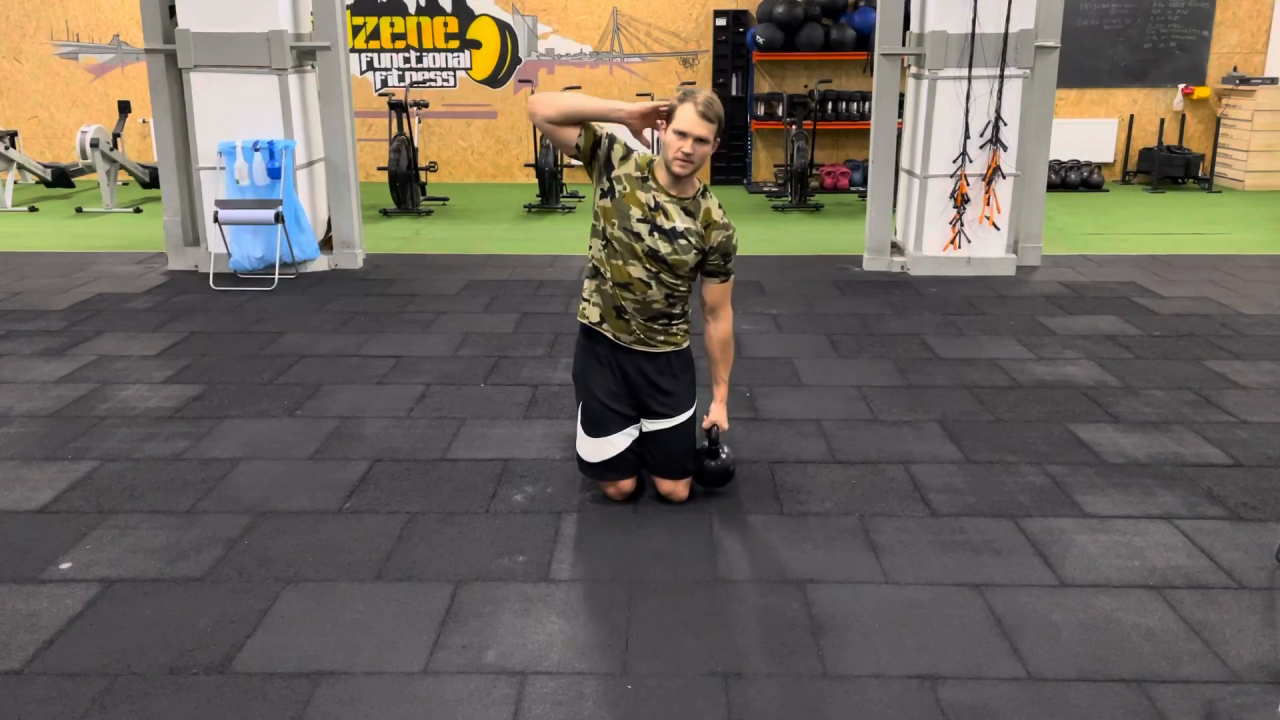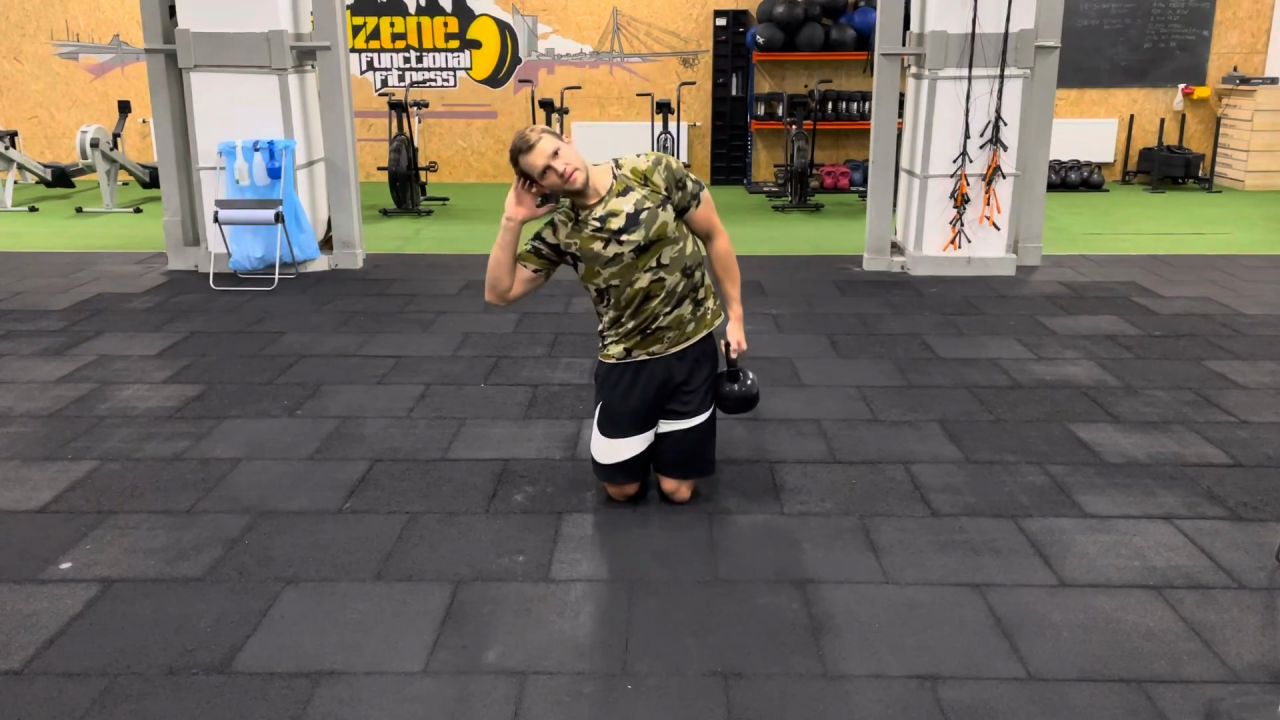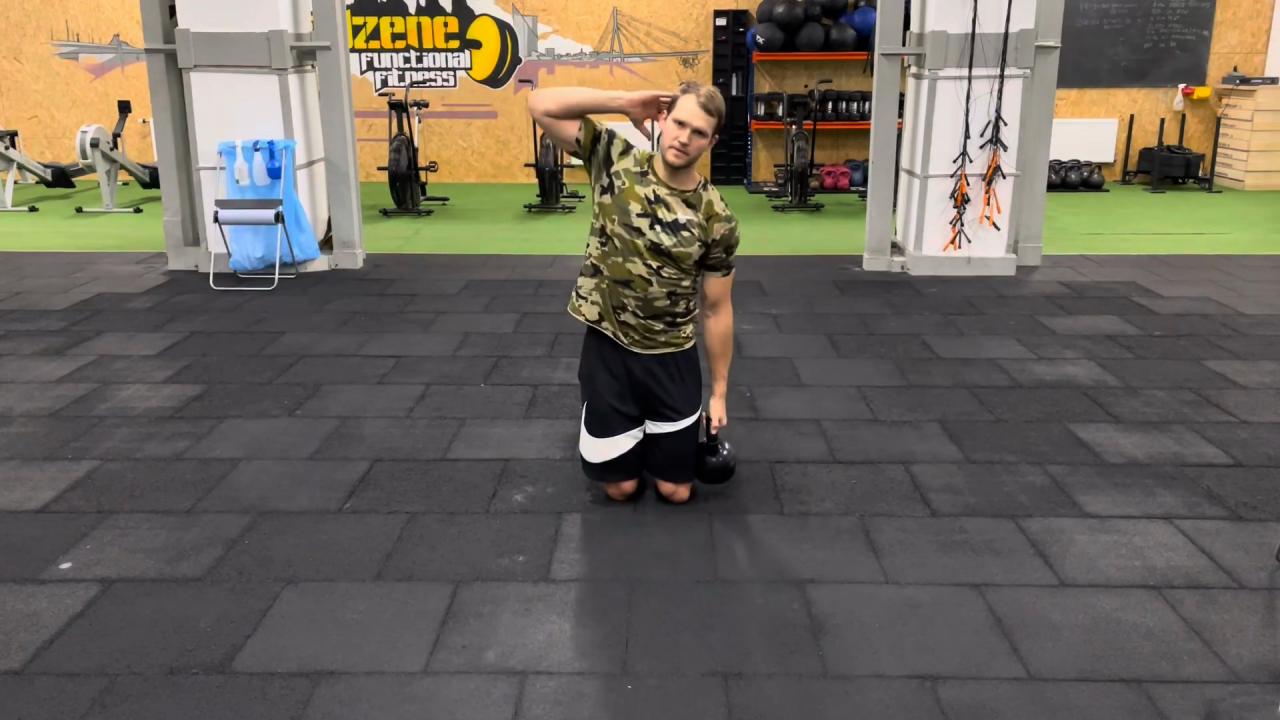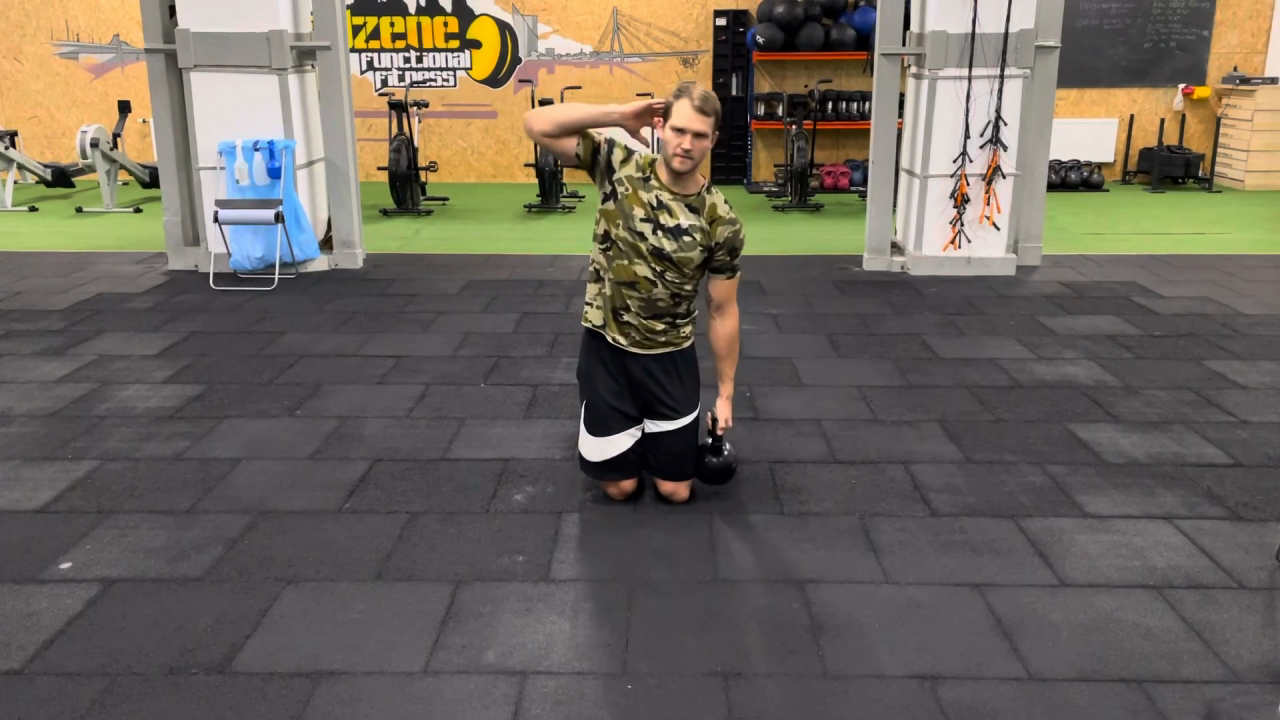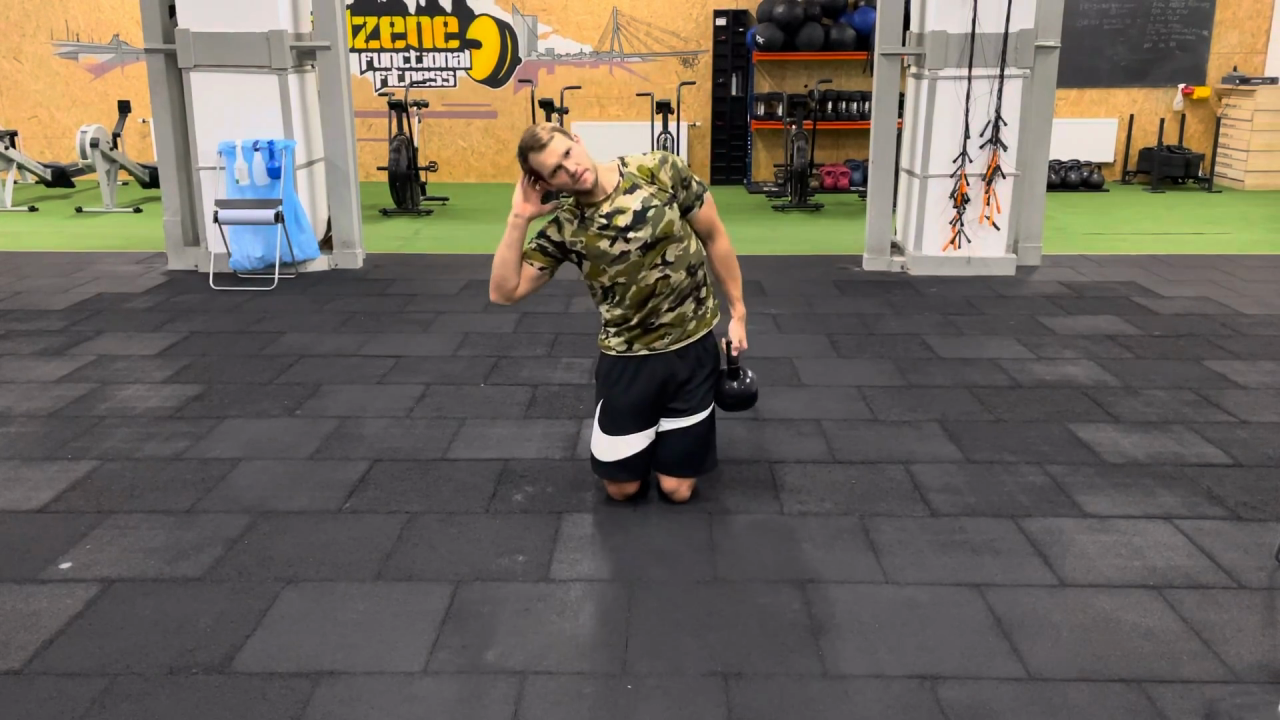
dt=1s
person 1, frame 1
left shoulder: (714, 225)
right shoulder: (617, 164)
left elbow: (718, 315)
right elbow: (540, 108)
left wrist: (720, 396)
right wrist: (626, 114)
left hip: (665, 355)
right hip: (603, 345)
left knee: (674, 489)
right knee: (618, 485)
left ankle: (649, 432)
right ankle: (624, 433)
person 1, frame 2
left shoulder: (657, 172)
right shoulder: (559, 232)
left elbow: (714, 236)
right elbow: (499, 292)
left wrist: (734, 313)
right wrist: (512, 220)
left hip: (692, 346)
right hip: (626, 358)
left knee: (677, 490)
right knee: (621, 488)
left ankle: (666, 439)
right ankle: (641, 432)
person 1, frame 3
left shoulder: (716, 220)
right shoulder: (615, 159)
left elbow: (716, 309)
right elbow: (539, 103)
left wrist: (719, 391)
right wrist: (625, 103)
left hip: (671, 355)
right hip: (607, 347)
left knee: (677, 490)
right knee: (620, 486)
left ankle: (655, 436)
right ankle: (630, 433)
person 1, frame 4
left shoulder: (721, 222)
right shoulder: (618, 164)
left elbow: (723, 312)
right elbow: (536, 124)
left wrist: (725, 392)
right wrist: (619, 116)
left hip: (670, 356)
right hip: (607, 348)
left knee: (675, 489)
right knee: (619, 486)
left ankle: (652, 432)
right ankle: (628, 433)
person 1, frame 5
left shoulder: (662, 171)
right shoulder: (563, 227)
left elbow: (714, 237)
right elbow: (503, 291)
left wrist: (737, 311)
right wrist: (520, 217)
left hip: (693, 347)
right hip: (626, 357)
left knee: (676, 489)
right knee: (620, 487)
left ankle: (663, 433)
right ankle: (644, 430)
